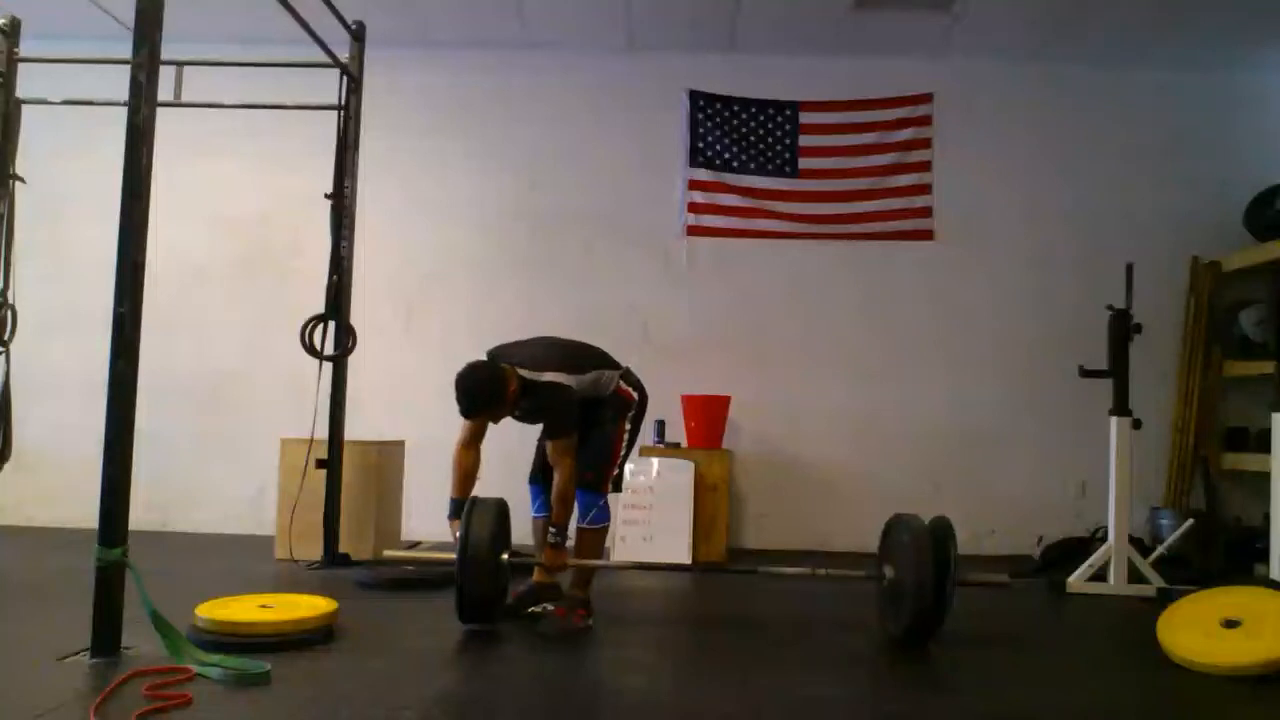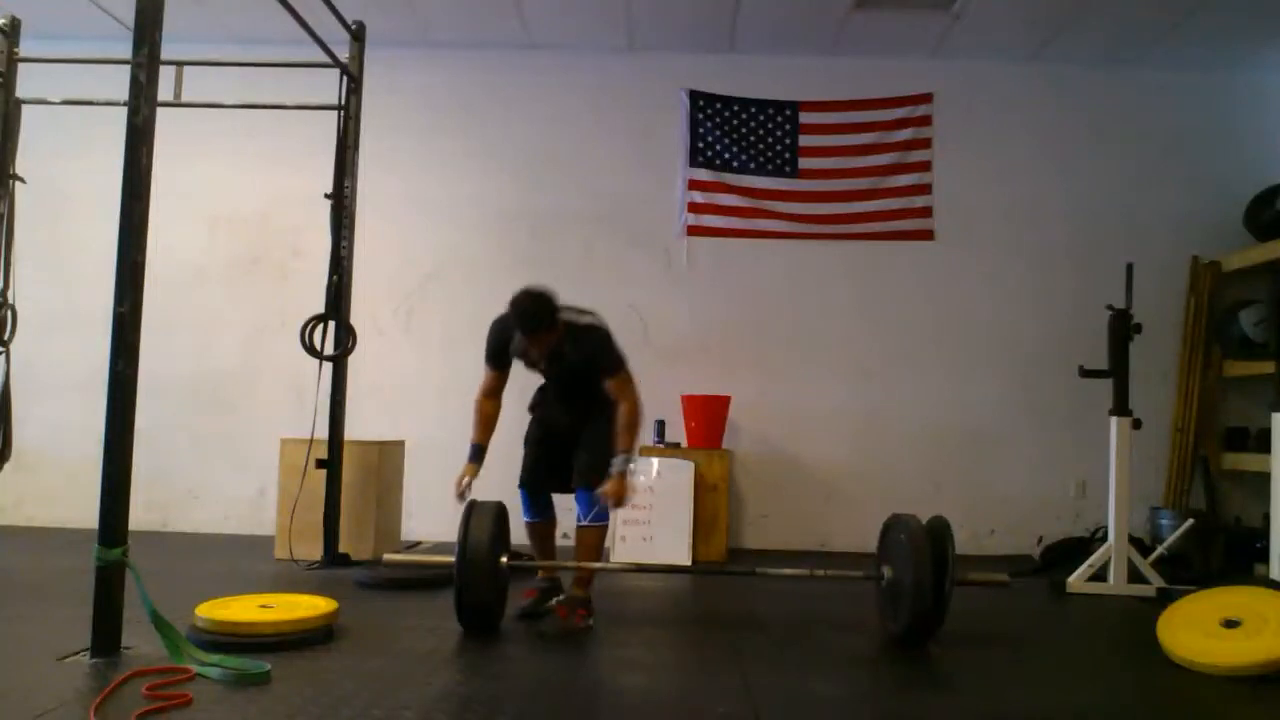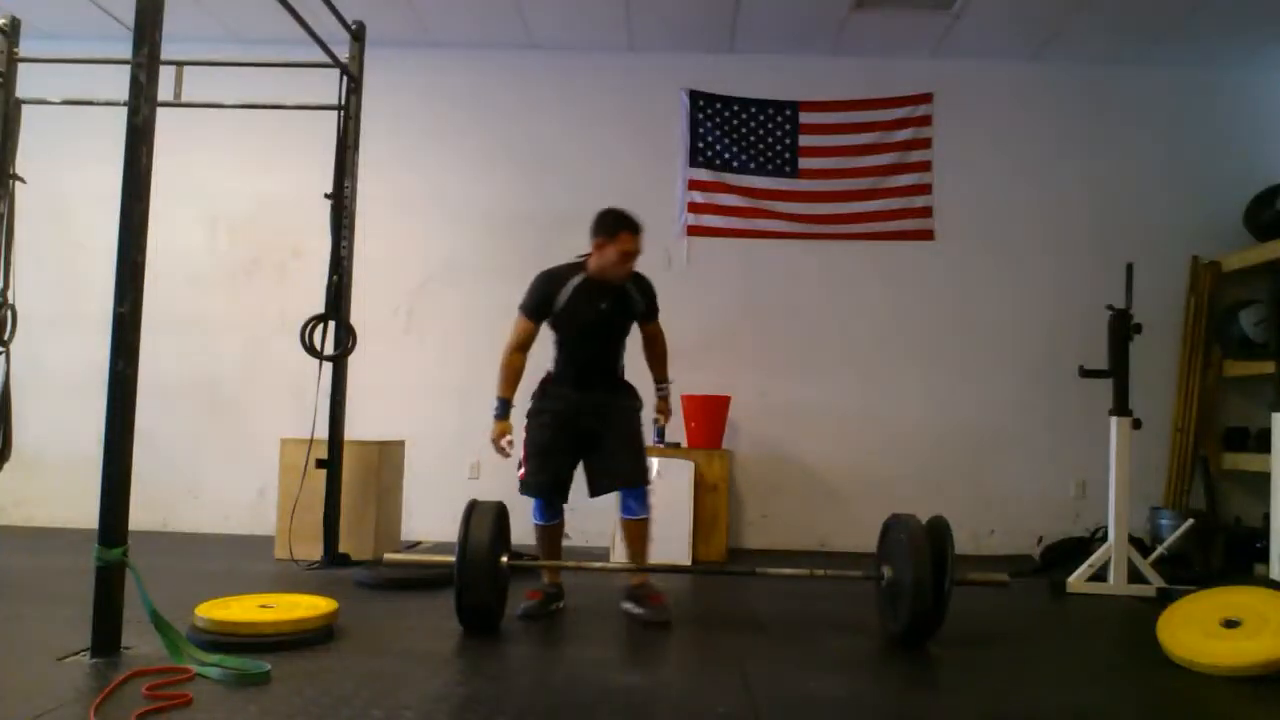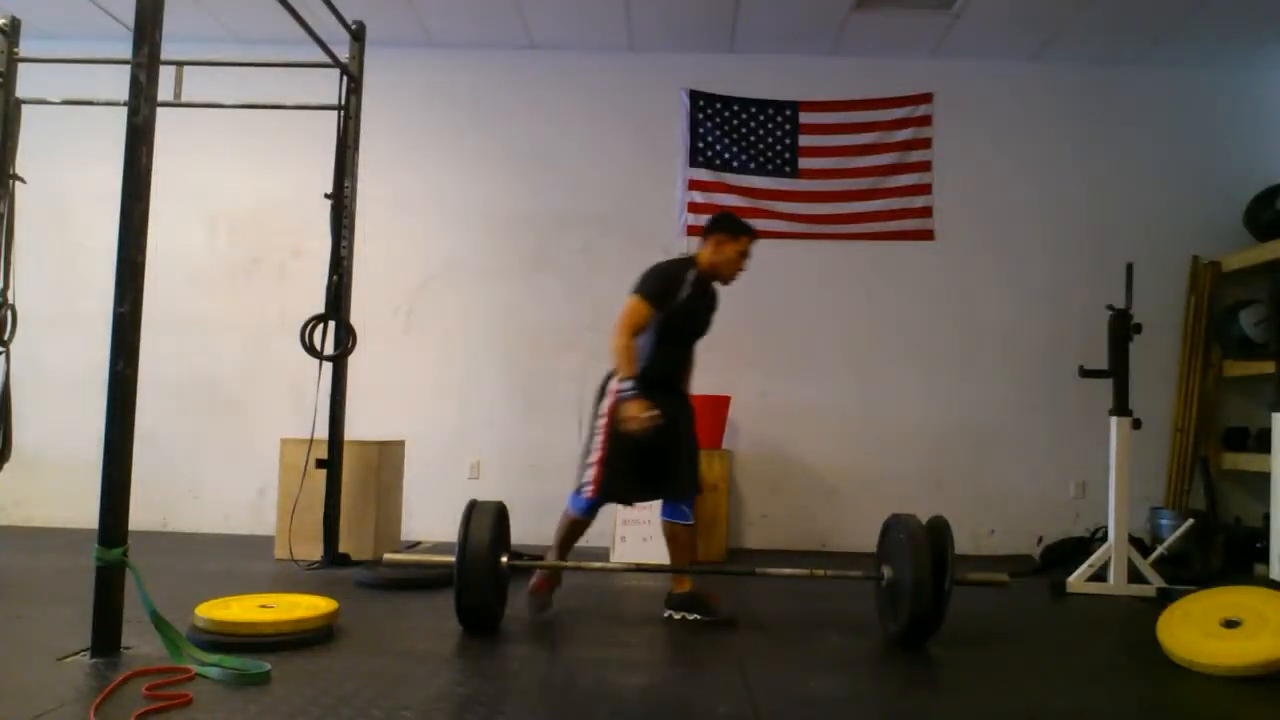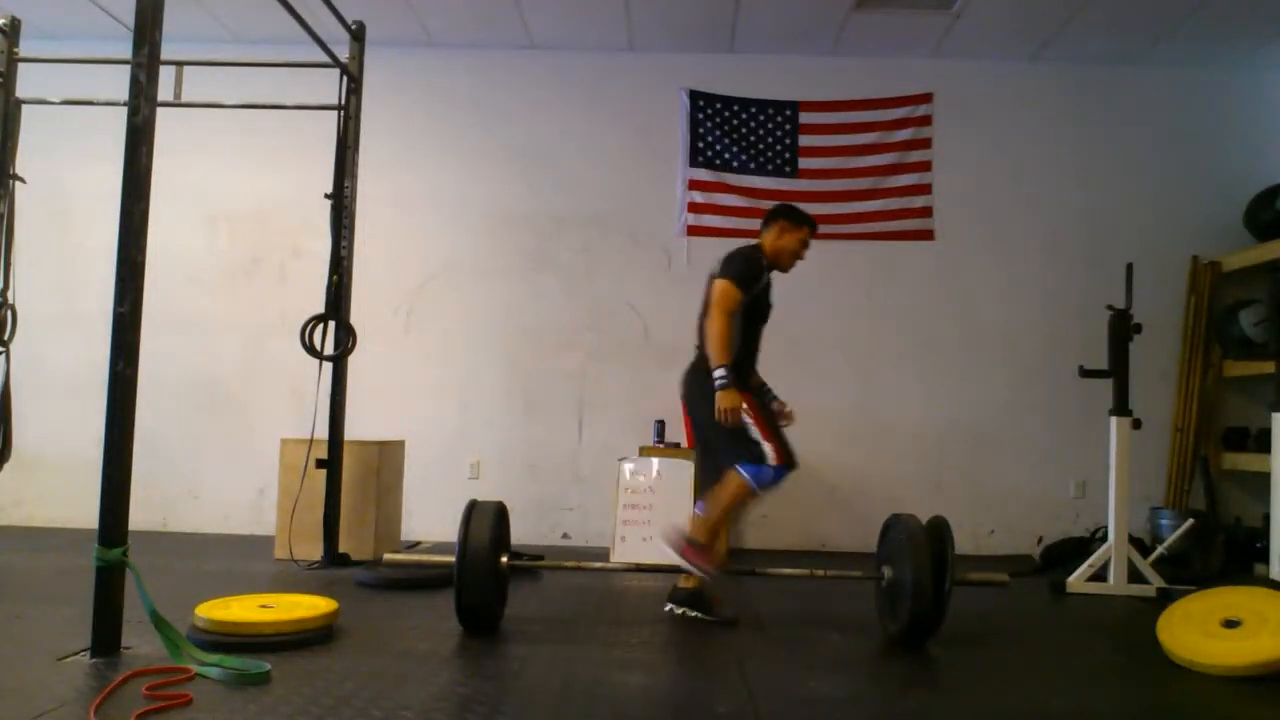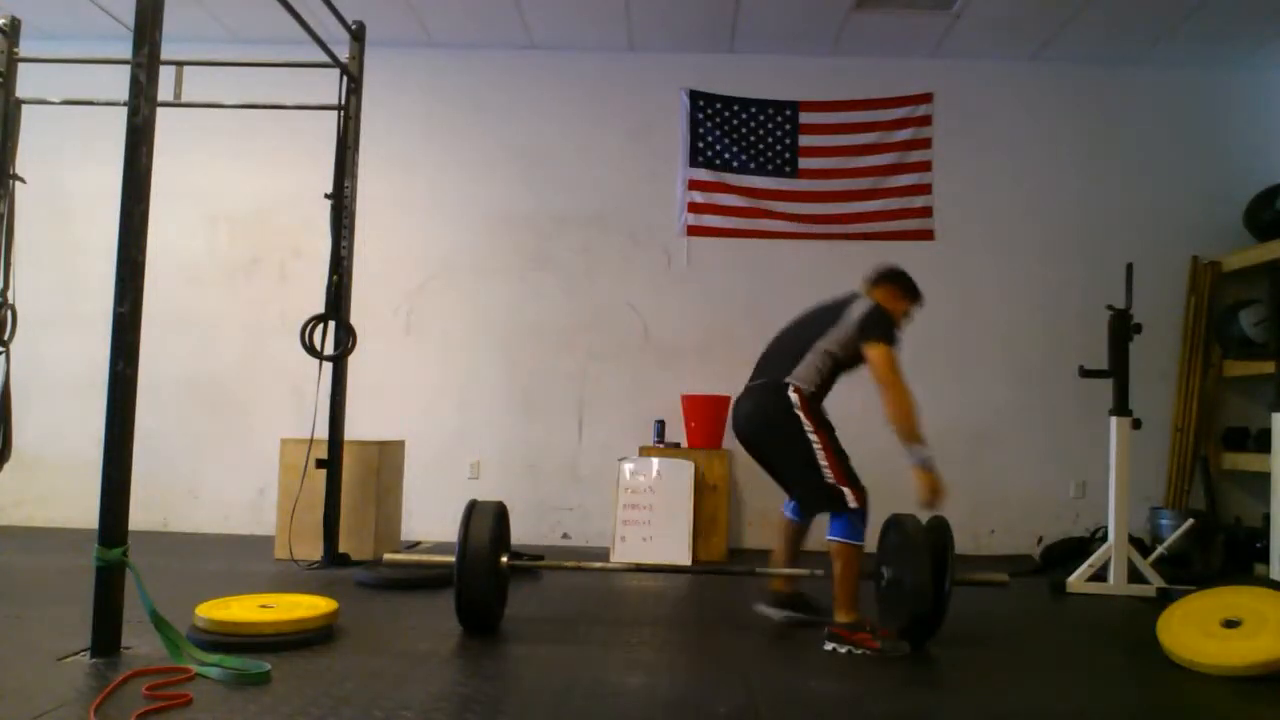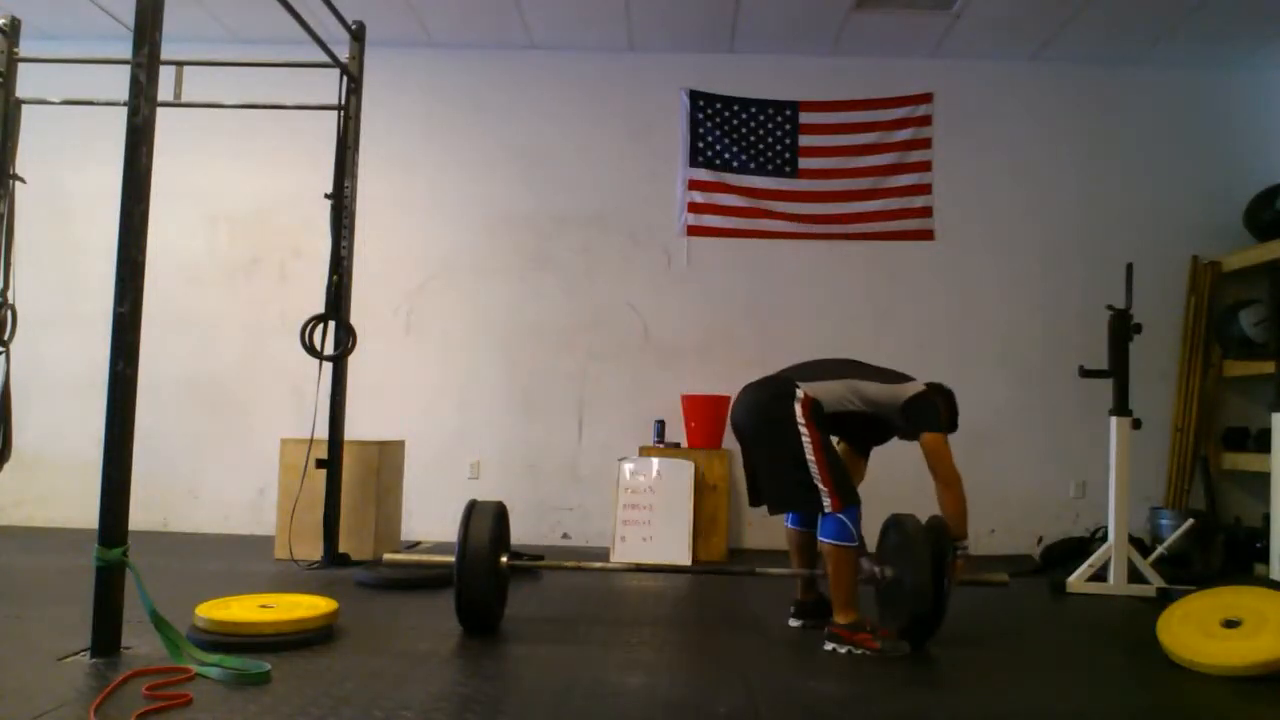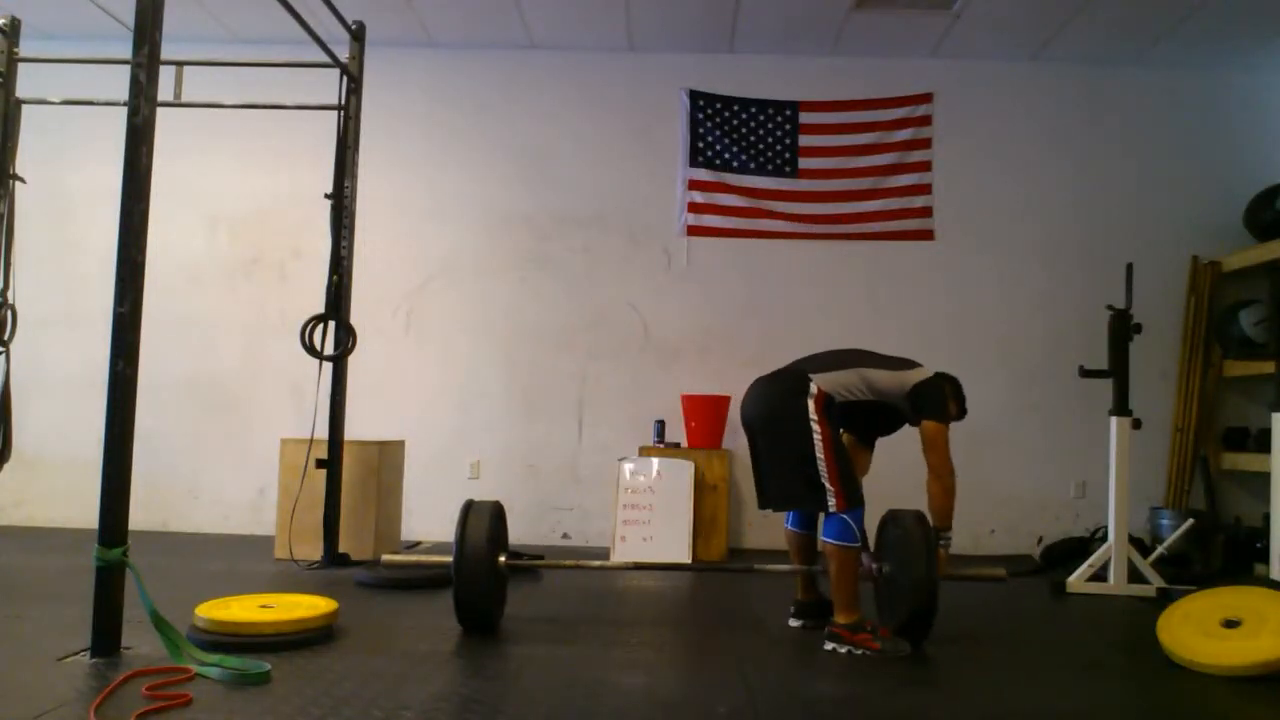
dt=0.4s
person 1, frame 1
left shoulder: (551, 392)
right shoulder: (487, 377)
left elbow: (563, 469)
right elbow: (467, 446)
left wrist: (556, 540)
right wrist: (456, 513)
left hip: (617, 399)
right hip: (578, 399)
left knee: (590, 487)
right knee: (540, 483)
left ankle: (578, 598)
right ankle: (544, 585)
person 1, frame 2
left shoulder: (588, 335)
right shoulder: (503, 331)
left elbow: (626, 402)
right elbow: (489, 394)
left wrist: (619, 469)
right wrist: (475, 458)
left hip: (598, 402)
right hip: (557, 400)
left knee: (590, 491)
right knee: (532, 486)
left ankle: (579, 598)
right ankle: (550, 582)
person 1, frame 3
left shoulder: (638, 290)
right shoulder: (554, 284)
left elbow: (654, 339)
right elbow: (517, 348)
left wrist: (662, 391)
right wrist: (502, 412)
left hip: (613, 395)
right hip: (560, 395)
left knee: (632, 484)
right knee: (546, 492)
left ankle: (638, 585)
right ankle: (551, 587)
person 1, frame 4
left shoulder: (707, 295)
right shoulder: (668, 276)
right elbow: (623, 333)
left wrist: (681, 401)
right wrist: (629, 396)
left hip: (665, 400)
right hip: (632, 394)
left knee: (680, 493)
right knee: (597, 489)
left ankle: (682, 592)
right ankle: (551, 568)
person 1, frame 5
left shoulder: (757, 274)
right shoulder: (744, 262)
right elbow: (717, 317)
left wrist: (769, 397)
right wrist: (724, 383)
left hip: (716, 384)
right hip: (715, 383)
left knee: (728, 477)
right knee: (770, 459)
left ankle: (686, 589)
right ankle: (689, 539)
person 1, frame 6
left shoulder: (838, 314)
right shoulder: (873, 313)
right elbow: (893, 391)
left wrist: (830, 468)
right wrist: (922, 461)
left hip: (749, 408)
right hip: (782, 406)
left knee: (805, 493)
right knee: (850, 503)
left ankle: (781, 591)
right ankle: (846, 627)
person 1, frame 7
left shoulder: (871, 414)
right shoulder: (922, 399)
left elbow: (848, 480)
right elbow: (948, 482)
left wrist: (856, 552)
right wrist: (959, 548)
left hip: (751, 404)
right hip: (782, 409)
left knee: (804, 497)
right knee: (839, 505)
left ankle: (807, 602)
right ankle: (845, 626)
person 1, frame 8
left shoulder: (876, 406)
right shoulder: (929, 387)
left elbow: (850, 475)
right elbow: (940, 473)
left wrist: (859, 547)
right wrist: (941, 540)
left hip: (760, 398)
right hip: (795, 404)
left knee: (802, 498)
right knee: (842, 506)
left ankle: (807, 602)
right ankle: (846, 625)
